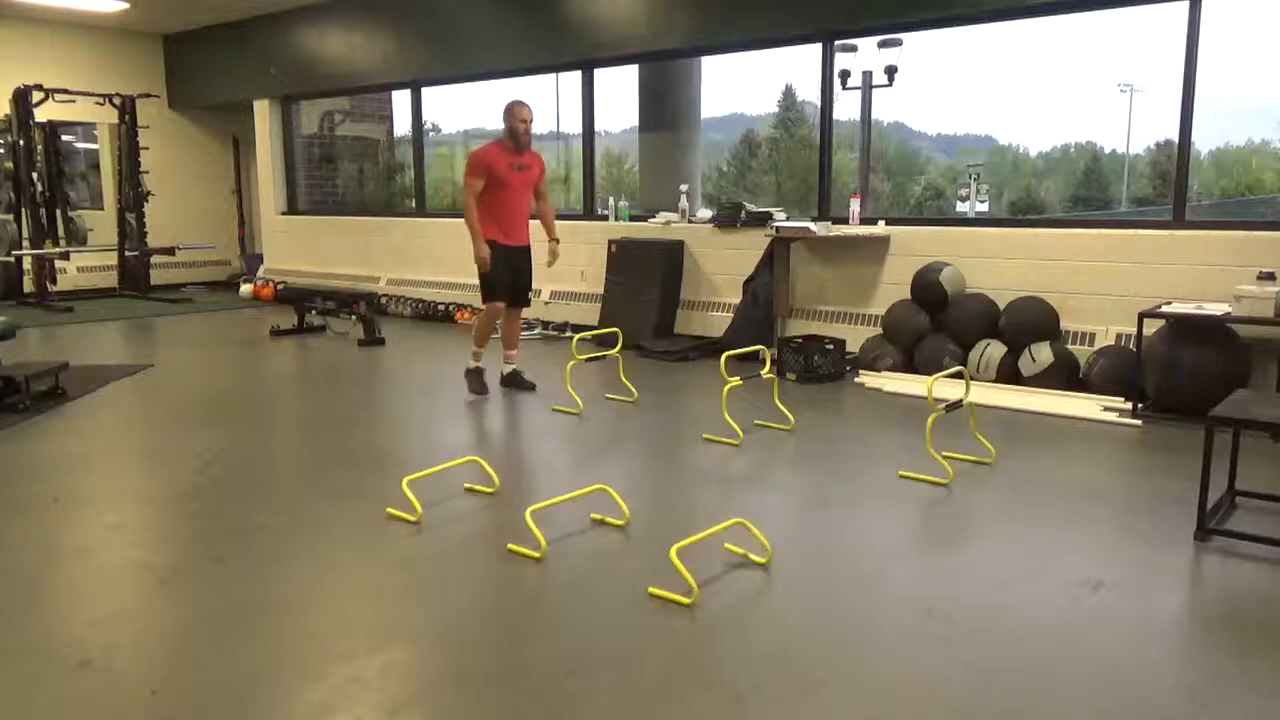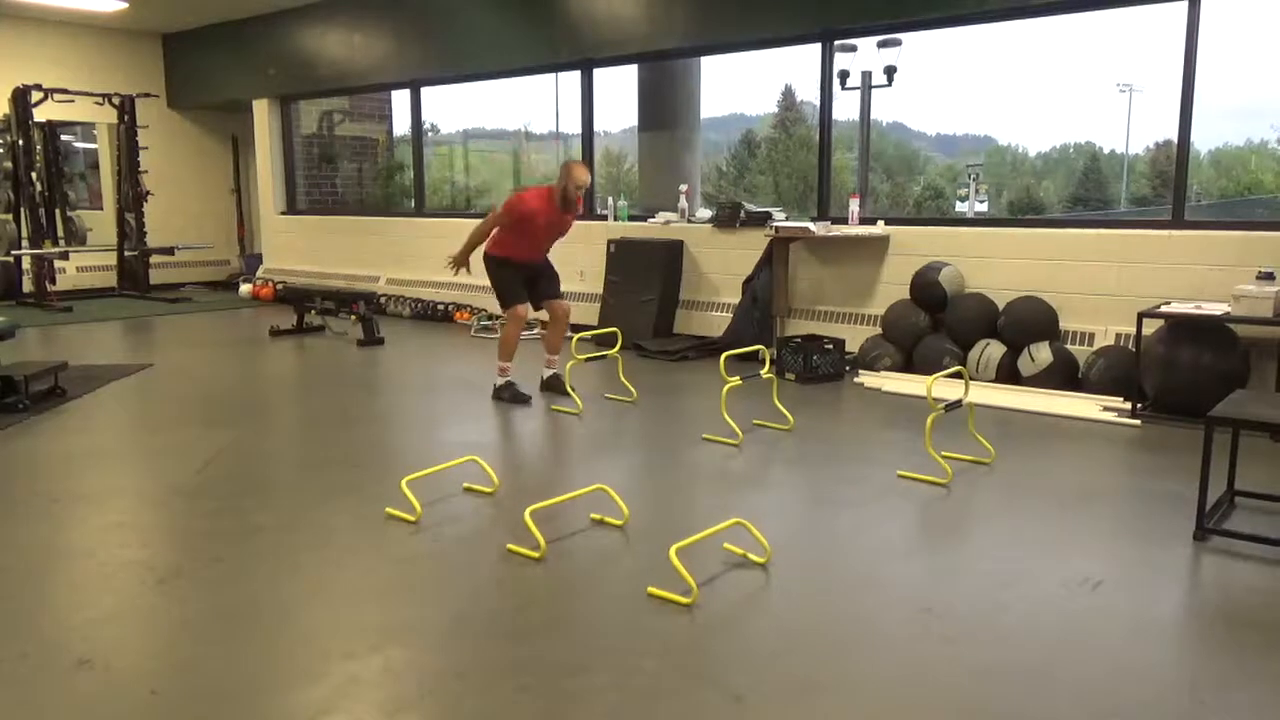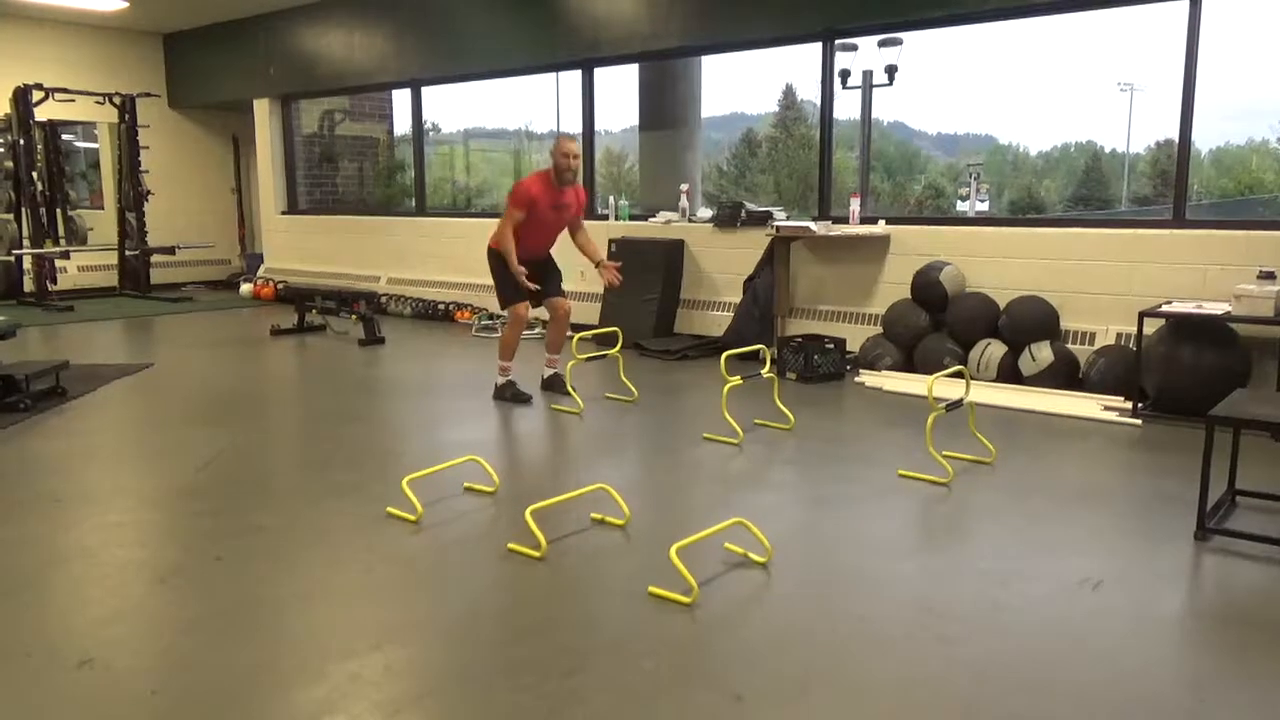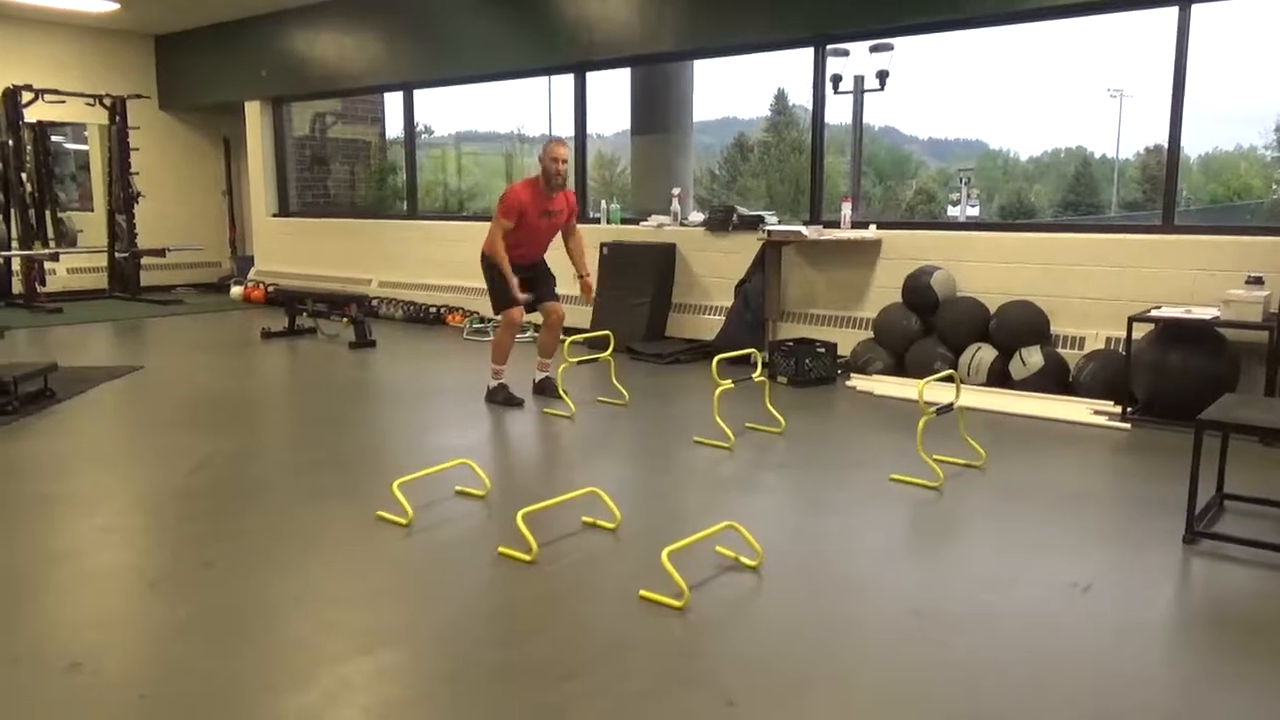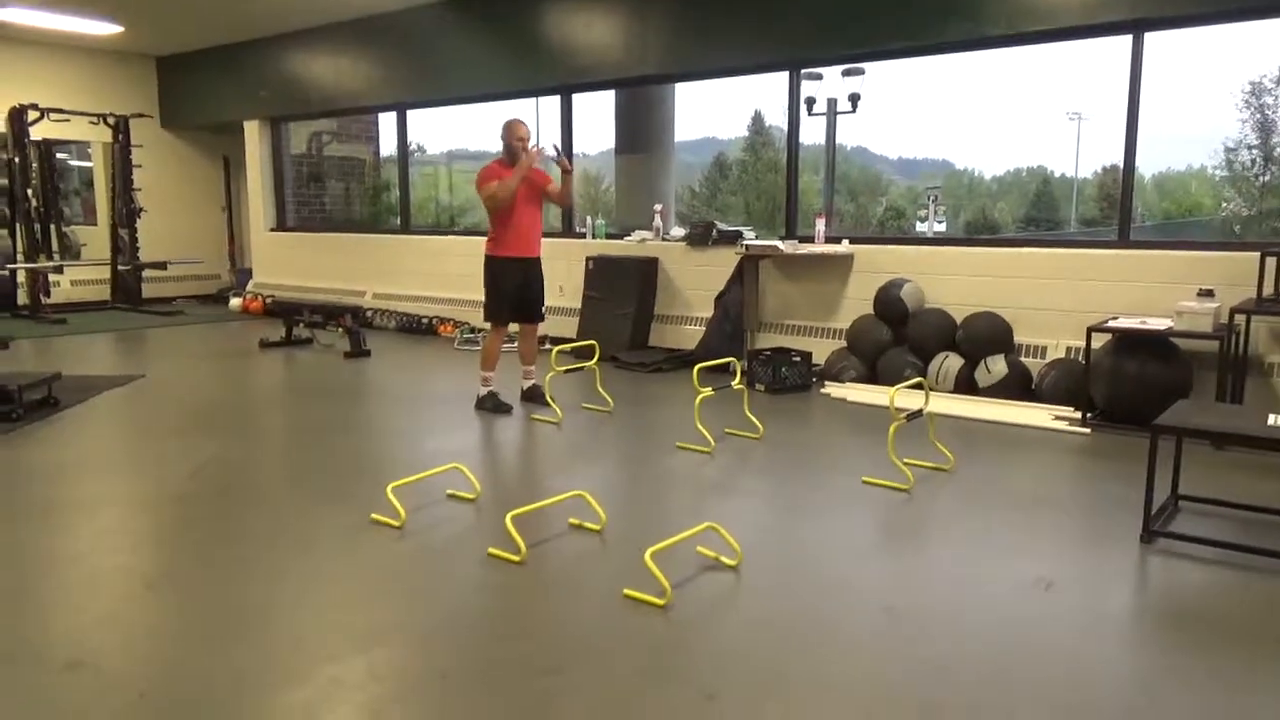
dt=1s
person 1, frame 1
left shoulder: (535, 160)
right shoulder: (484, 156)
left elbow: (543, 200)
right elbow: (469, 200)
left wrist: (552, 238)
right wrist: (478, 243)
left hip: (521, 246)
right hip: (493, 245)
left knee: (515, 310)
right knee: (495, 306)
left ankle: (509, 370)
right ankle: (475, 364)
person 1, frame 2
left shoulder: (575, 207)
right shoulder: (528, 202)
right elbow: (488, 224)
right wrist: (464, 255)
left hip: (536, 260)
right hip: (503, 259)
left knee: (561, 311)
right knee: (519, 313)
left ankle: (550, 375)
right ankle: (502, 383)
person 1, frame 3
left shoulder: (577, 193)
right shoulder: (529, 187)
left elbow: (578, 230)
right elbow: (505, 228)
left wrist: (600, 263)
right wrist: (514, 268)
left hip: (539, 256)
right hip: (507, 254)
left knee: (562, 310)
right knee: (520, 314)
left ankle: (550, 374)
right ankle: (503, 382)
person 1, frame 4
left shoulder: (568, 199)
right shoulder: (518, 195)
left elbow: (571, 235)
right elbow: (495, 238)
left wrist: (583, 274)
right wrist: (510, 279)
left hip: (534, 263)
right hip: (502, 263)
left knee: (556, 314)
right knee: (513, 318)
left ankle: (542, 378)
right ankle: (495, 385)
person 1, frame 5
left shoulder: (538, 173)
right shoulder: (490, 172)
left elbow: (563, 201)
right elbow: (495, 201)
left wrist: (567, 172)
right wrist: (521, 169)
left hip: (532, 260)
right hip: (502, 260)
left knee: (531, 325)
right knee: (499, 326)
left ankle: (529, 385)
right ankle: (485, 392)
